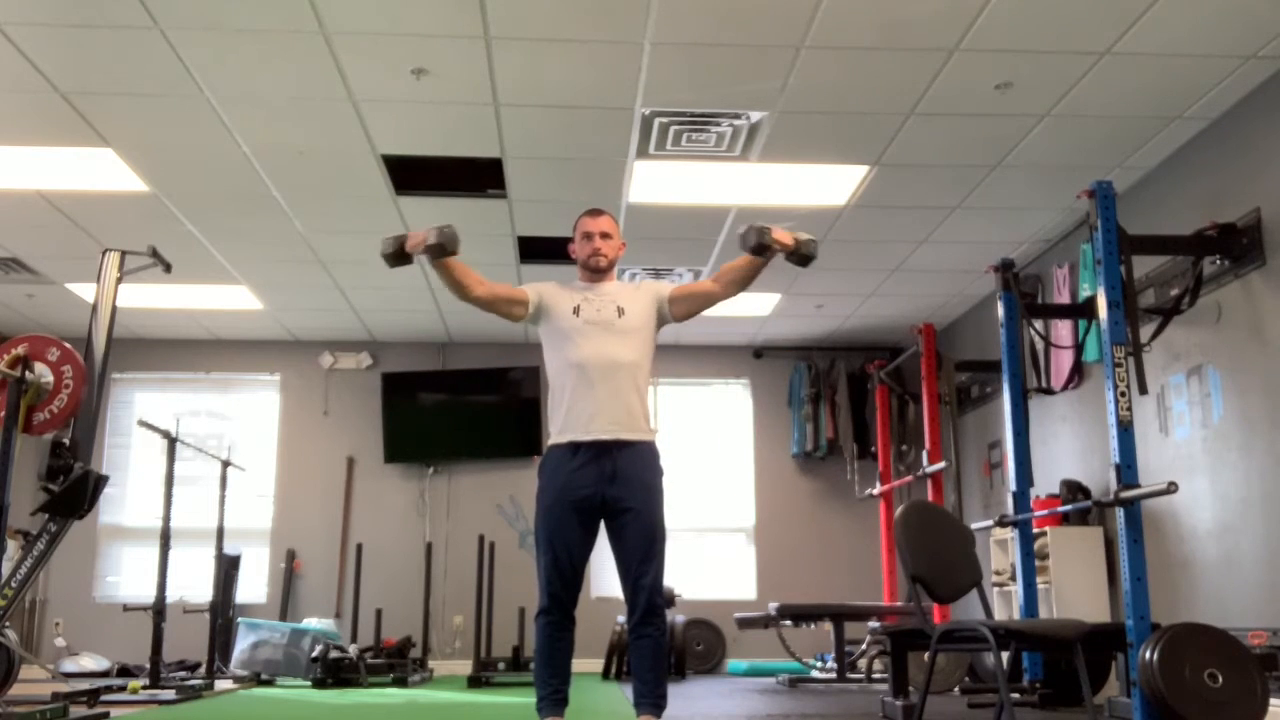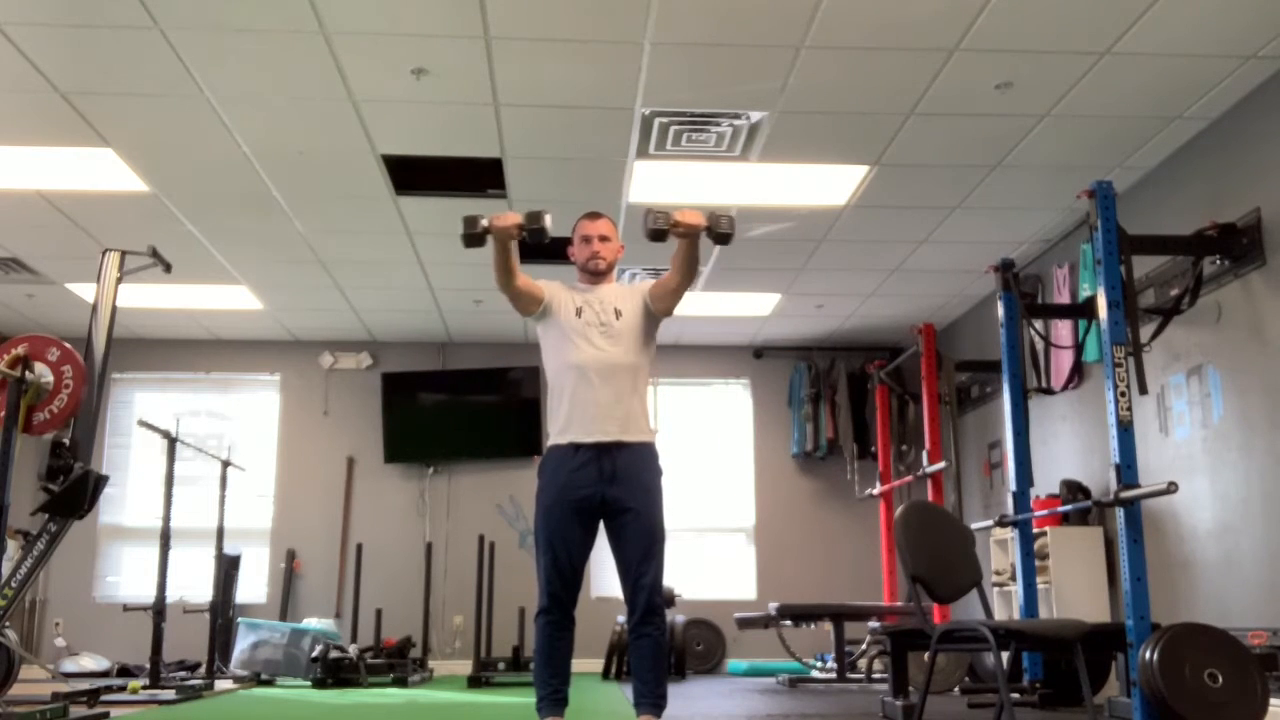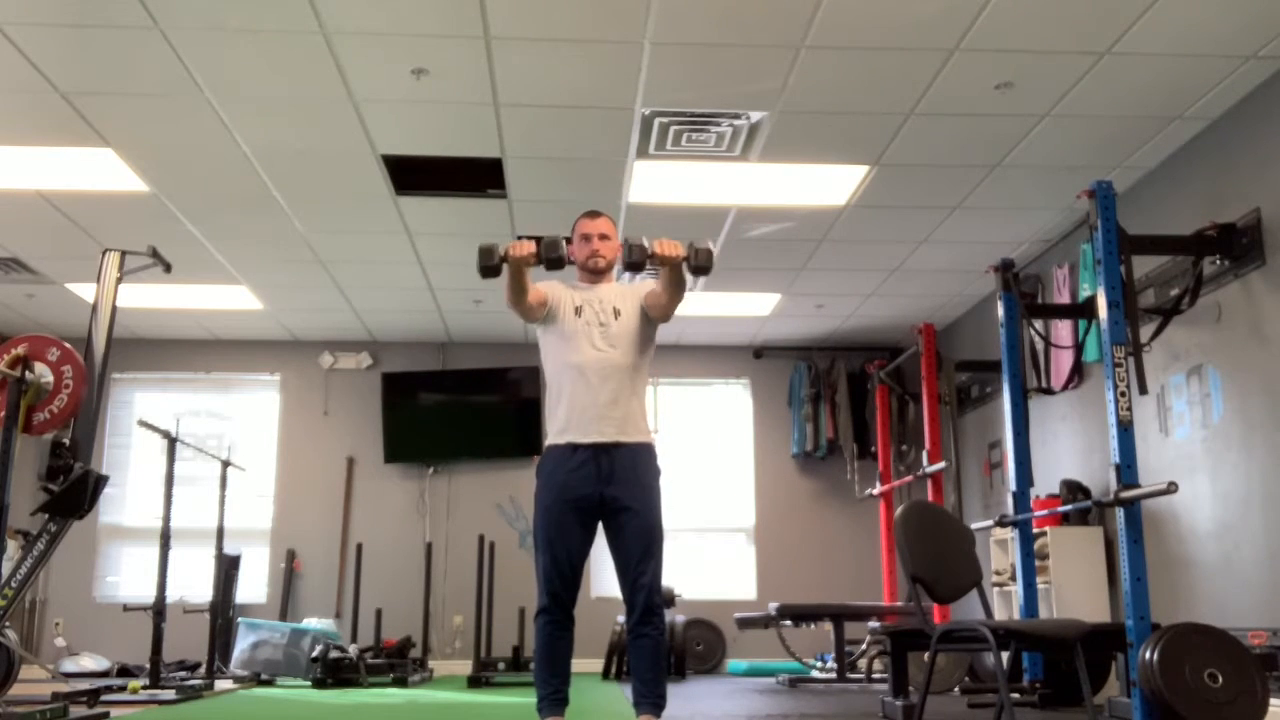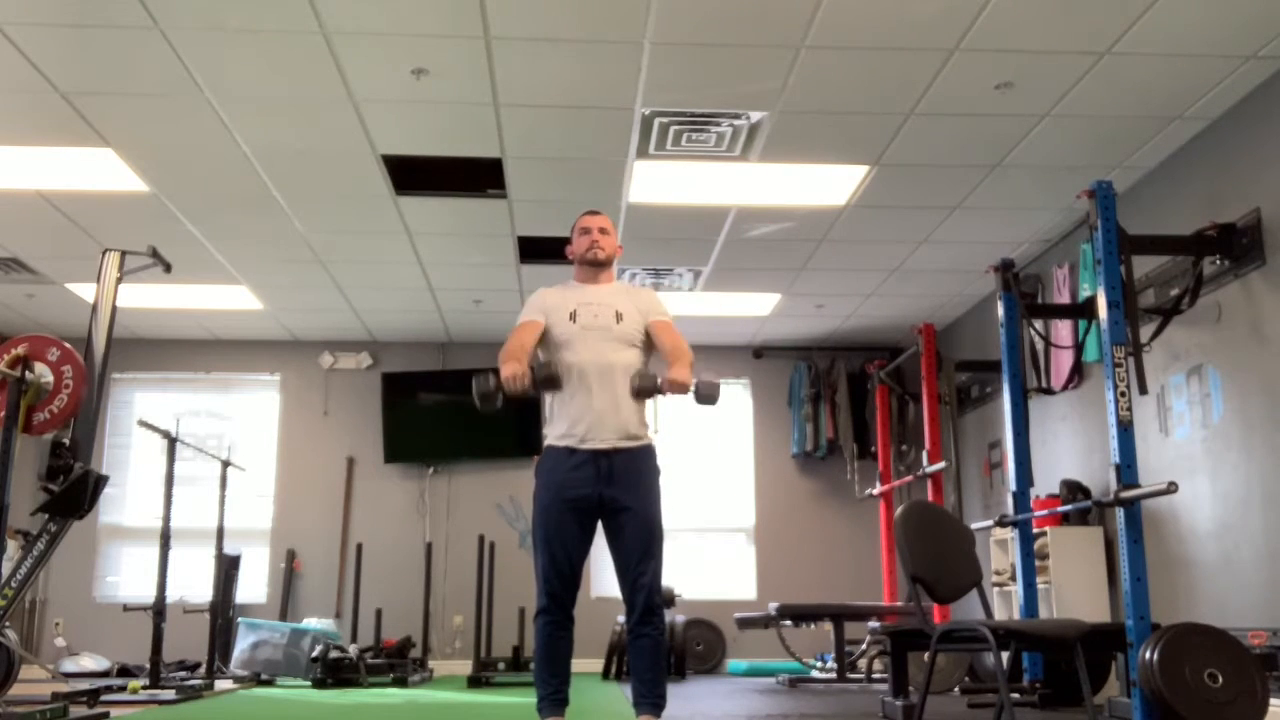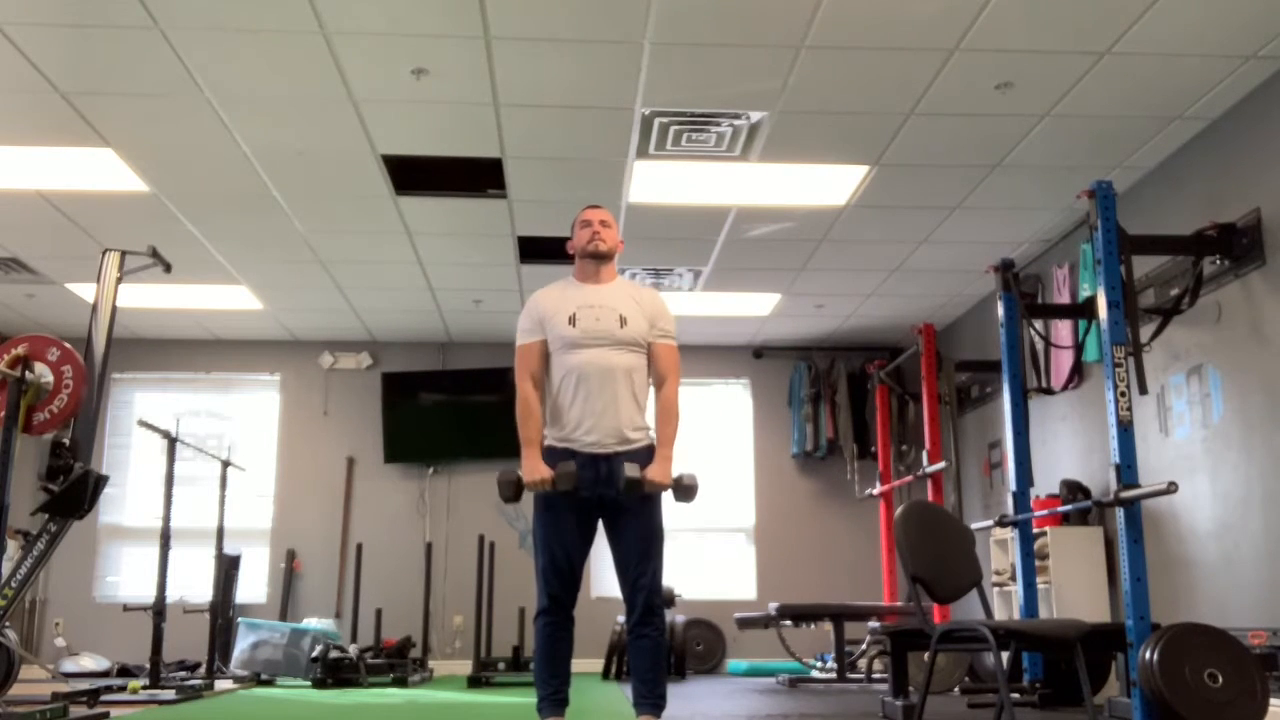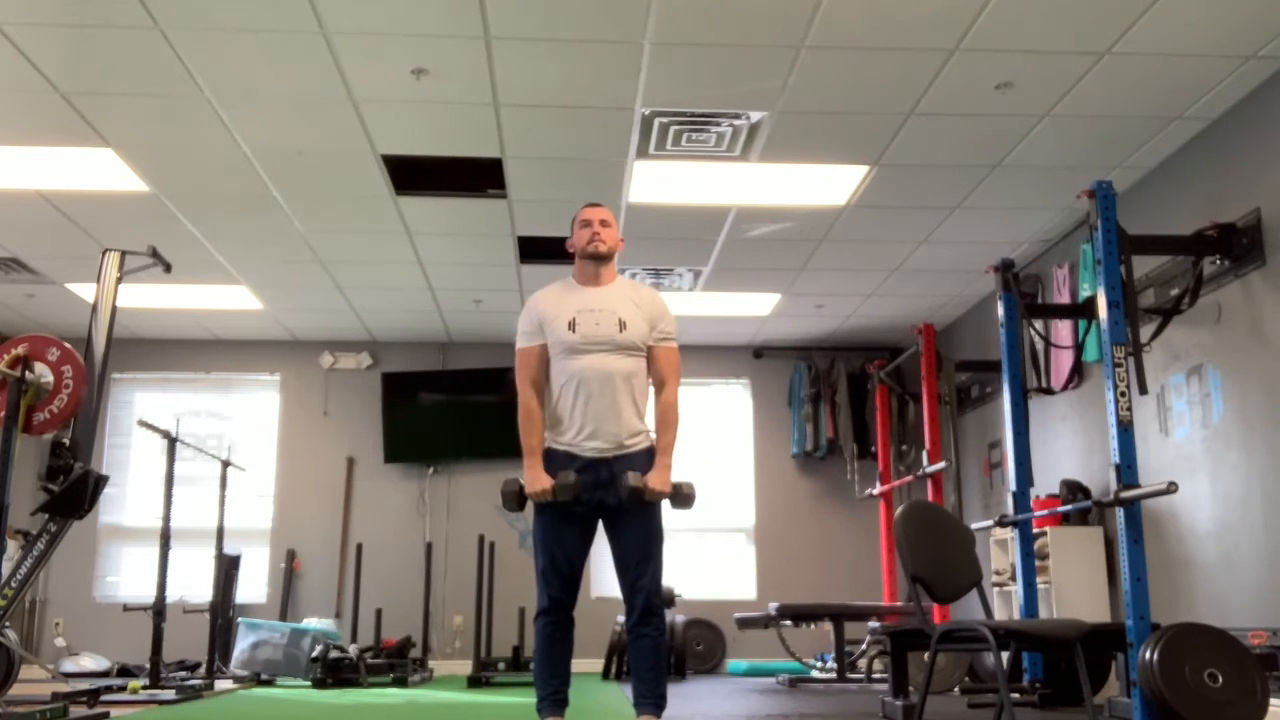
dt=0.3s
person 1, frame 1
left shoulder: (647, 297)
right shoulder: (548, 297)
left elbow: (719, 287)
right elbow: (476, 292)
left wrist: (764, 253)
right wrist: (436, 255)
left hip: (634, 458)
right hip: (567, 460)
left knee: (646, 597)
right knee: (556, 599)
person 1, frame 2
left shoulder: (642, 297)
right shoulder: (552, 299)
left elbow: (681, 279)
right elbow: (510, 283)
left wrist: (687, 238)
right wrist: (504, 240)
left hip: (633, 458)
right hip: (567, 460)
left knee: (646, 596)
right knee: (556, 597)
person 1, frame 3
left shoulder: (639, 297)
right shoulder: (554, 298)
left elbow: (670, 297)
right elbow: (520, 299)
left wrist: (672, 264)
right wrist: (518, 264)
left hip: (631, 457)
right hip: (565, 458)
left knee: (645, 596)
right knee: (556, 597)
person 1, frame 4
left shoulder: (642, 299)
right shoulder: (547, 300)
left elbow: (674, 347)
right elbow: (518, 346)
left wrist: (679, 370)
right wrist: (512, 367)
left hip: (631, 459)
right hip: (564, 459)
left knee: (644, 596)
right knee: (555, 597)
person 1, frame 5
left shoulder: (648, 302)
right shoulder: (544, 303)
left elbow: (668, 381)
right elbow: (526, 381)
left wrist: (663, 455)
right wrist: (530, 454)
left hip: (632, 463)
right hip: (564, 464)
left knee: (644, 597)
right knee: (555, 599)
person 1, frame 6
left shoulder: (648, 303)
right shoulder: (543, 305)
left elbow: (667, 388)
right elbow: (528, 391)
left wrist: (662, 464)
right wrist: (533, 465)
left hip: (633, 465)
right hip: (564, 466)
left knee: (644, 599)
right knee: (555, 600)
